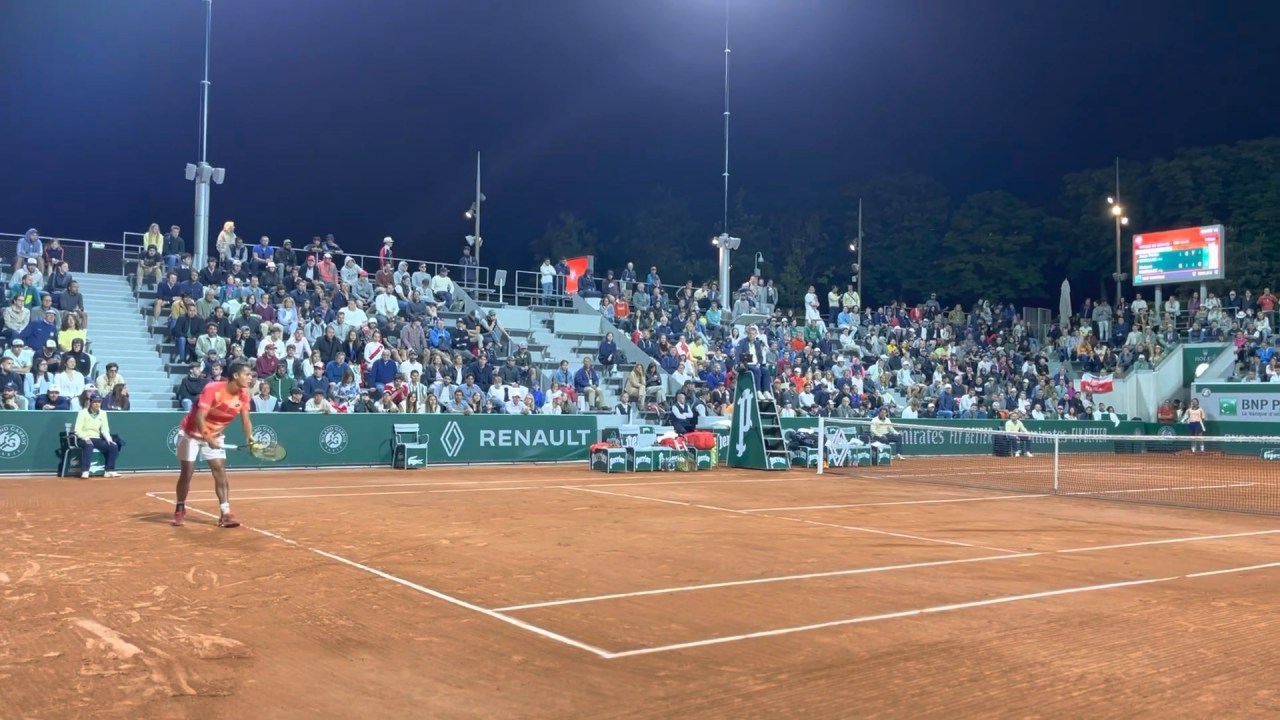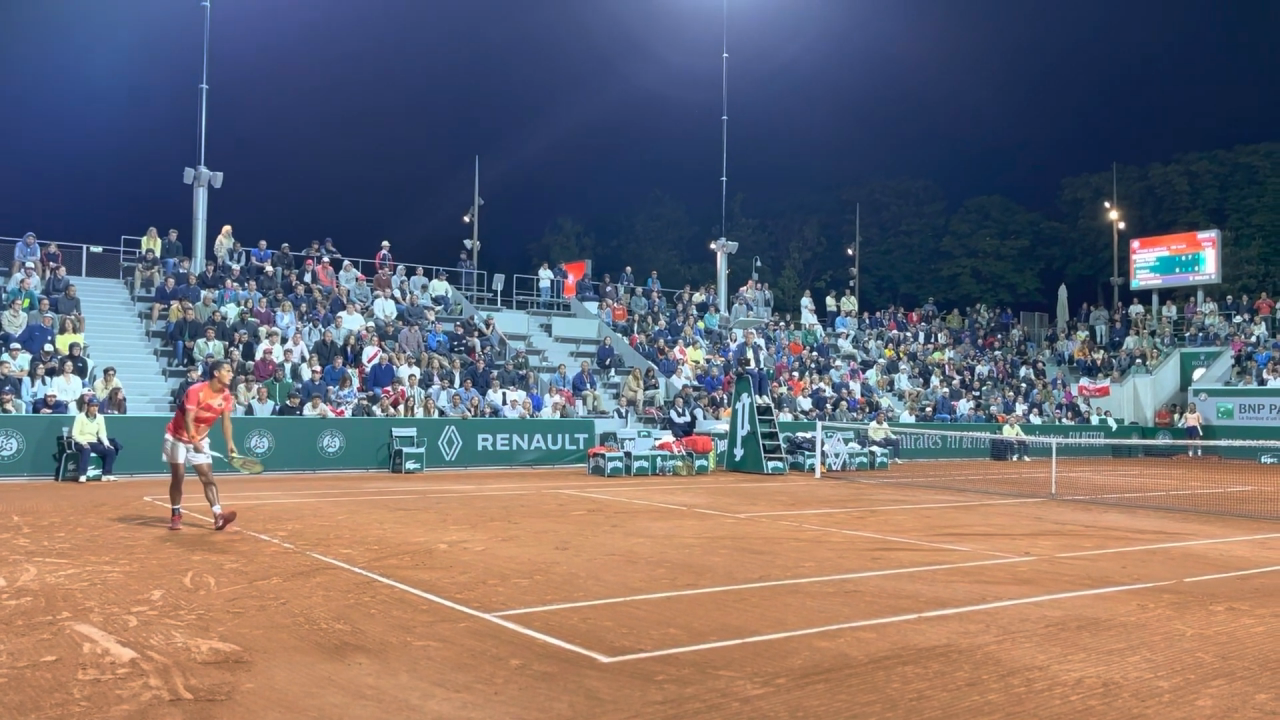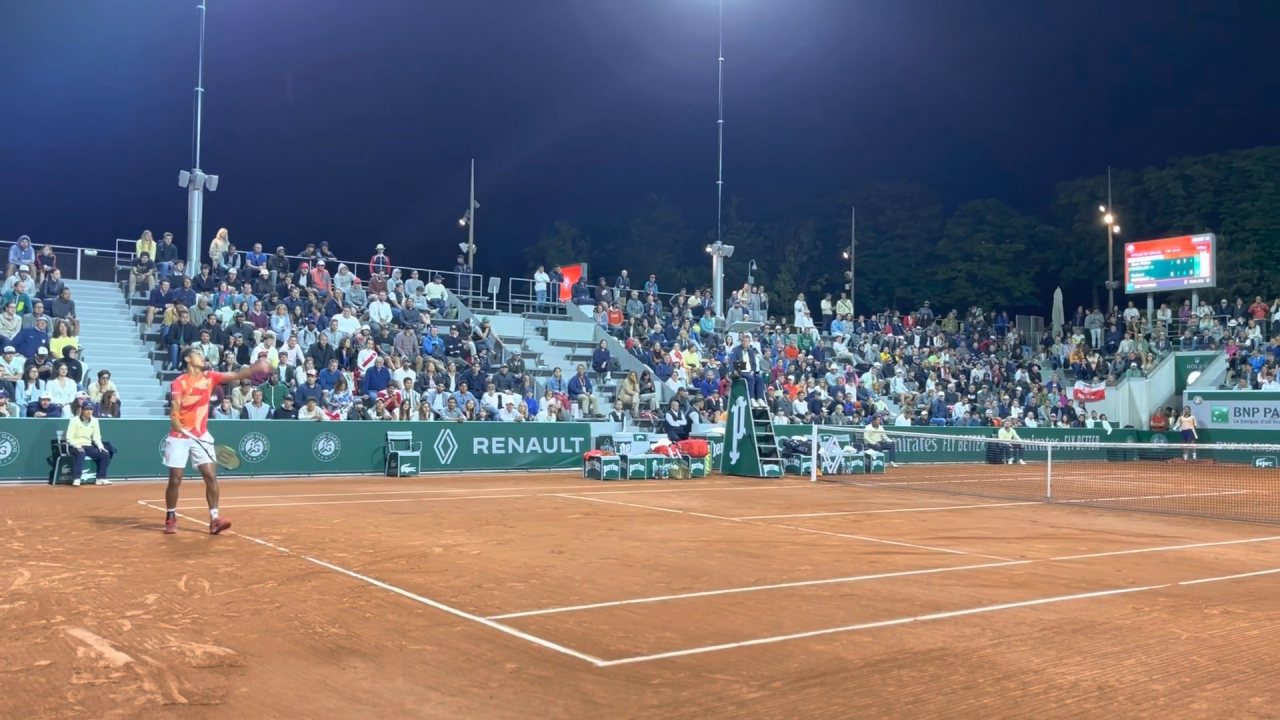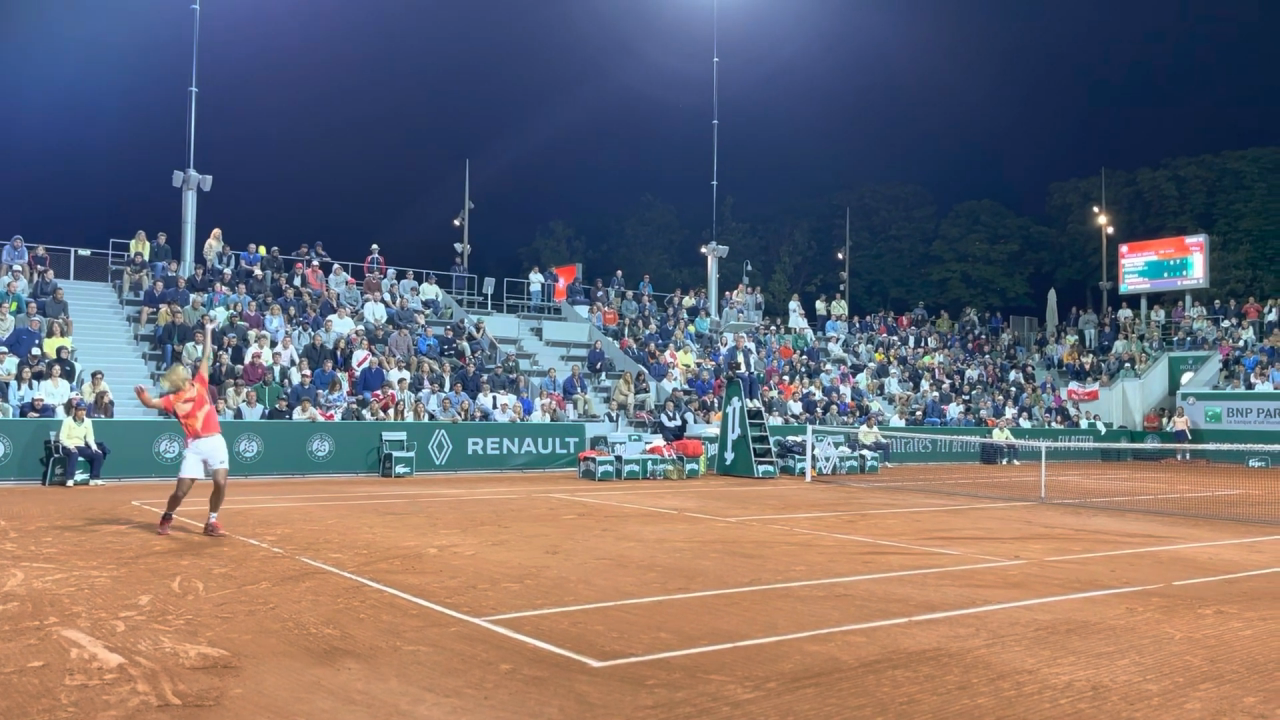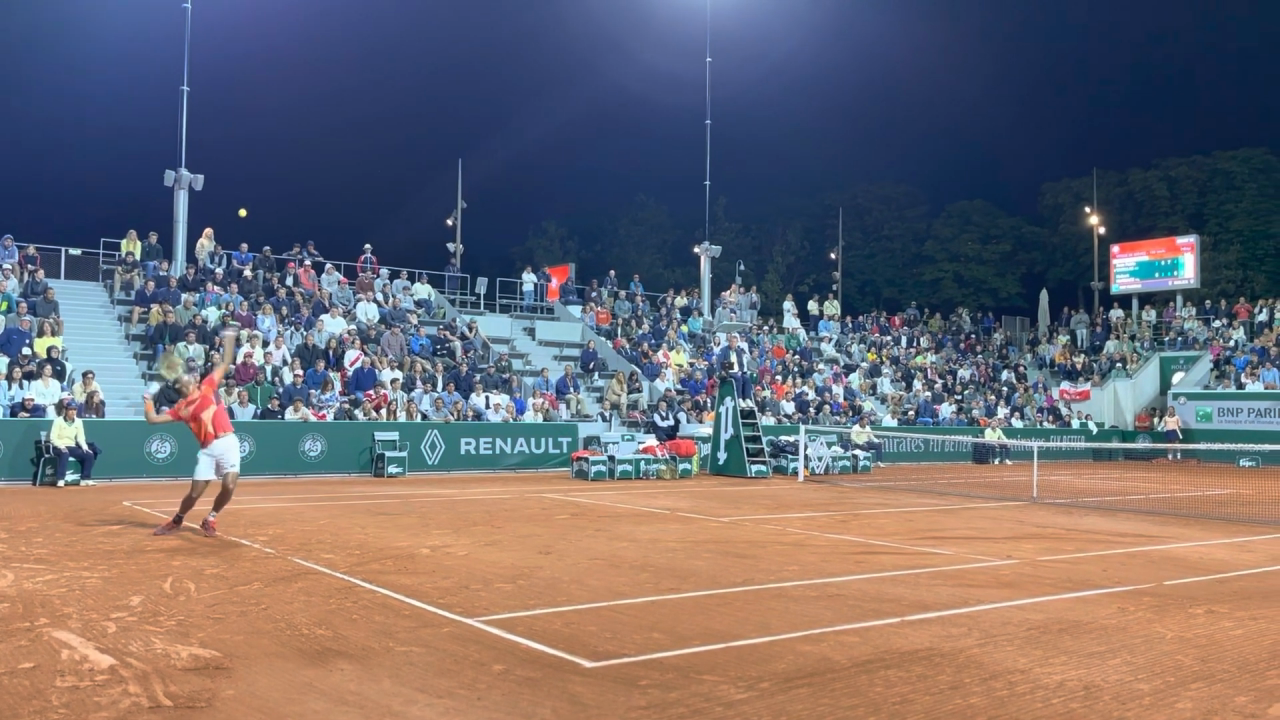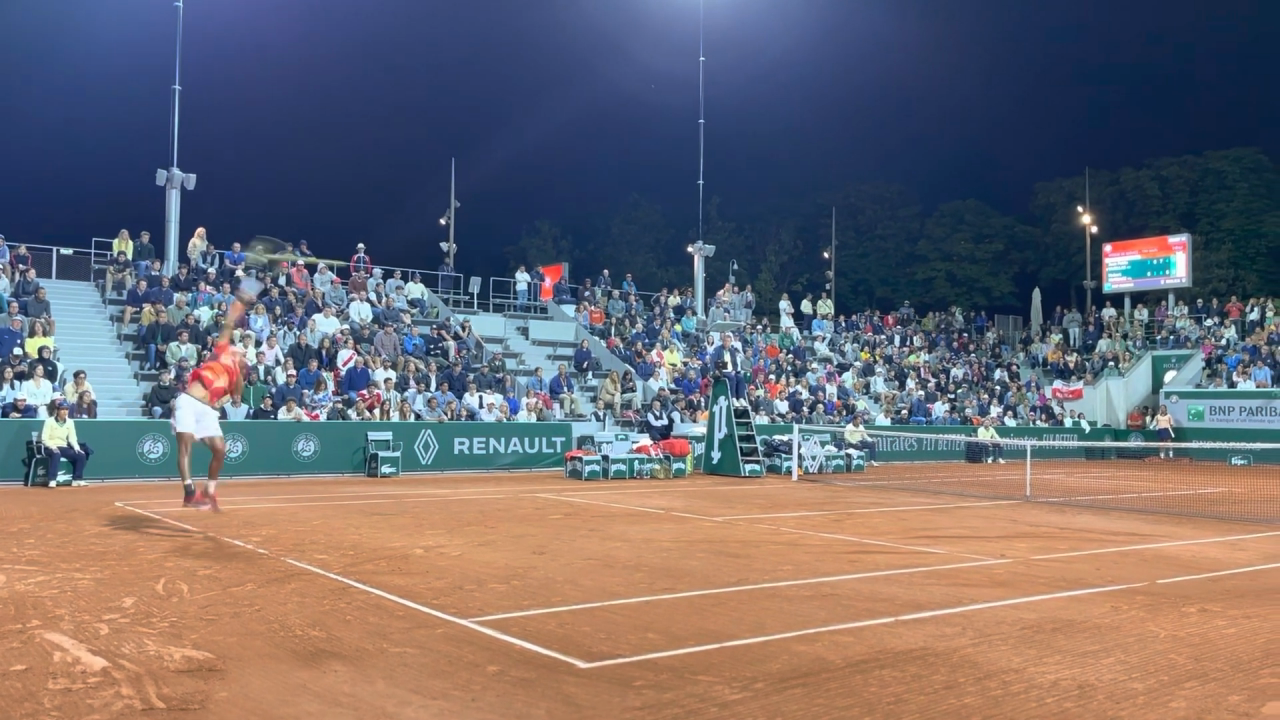
dt=0.3s
person 1, frame 1
left shoulder: (243, 395)
right shoulder: (212, 389)
left elbow: (245, 419)
right elbow: (200, 417)
left wrist: (249, 437)
right wrist: (208, 438)
left hip: (215, 436)
right hip: (191, 434)
left knee: (220, 472)
right knee: (187, 474)
left ankle: (226, 514)
right ankle: (180, 511)
person 1, frame 2
left shoulder: (225, 395)
right shoulder: (195, 391)
left elbow: (226, 421)
right elbow: (188, 419)
left wrist: (230, 443)
right wrist: (194, 441)
left hip: (200, 440)
right hip: (177, 438)
left knee: (207, 476)
right knee: (178, 477)
left ankle: (218, 515)
right ankle: (176, 516)
person 1, frame 3
left shoulder: (209, 377)
right shoulder: (179, 382)
left elbow: (235, 376)
right elbow: (175, 405)
left wrist: (256, 368)
right wrist: (178, 425)
left hip: (202, 437)
right hip: (180, 438)
left knee: (211, 476)
right knee: (175, 480)
left ankle: (216, 520)
right ankle: (170, 519)
person 1, frame 4
left shoulder: (199, 385)
right shoulder: (172, 400)
left elbow: (206, 357)
right elbow: (149, 402)
left wrist: (208, 333)
right wrist: (141, 393)
left hip: (215, 442)
right hip: (194, 446)
left knee: (221, 483)
right knee: (182, 490)
left ankle: (212, 522)
right ankle: (166, 519)
person 1, frame 5
left shoulder: (208, 388)
right shoulder: (180, 408)
left elbow: (223, 364)
right elbow: (154, 419)
left wrist: (228, 339)
right wrist: (147, 400)
left hip: (227, 445)
right hip: (208, 450)
left knee: (229, 487)
right knee: (195, 493)
left ankle: (210, 520)
right ankle: (176, 521)
person 1, frame 6
left shoulder: (234, 378)
right shoulder: (223, 352)
left elbow: (236, 395)
right elbow: (228, 324)
right wrist: (240, 303)
left hip: (206, 410)
right hip: (187, 403)
left knee: (219, 450)
right knee: (184, 448)
left ankle: (209, 492)
right ankle: (190, 494)
